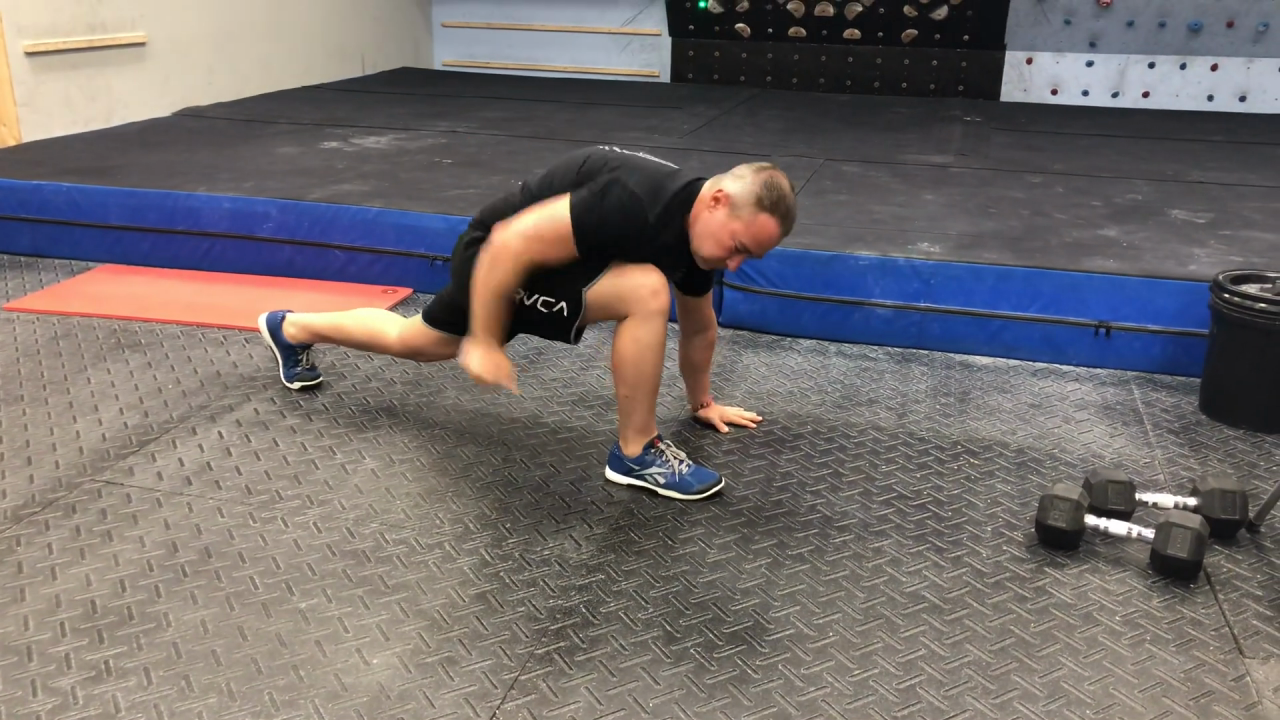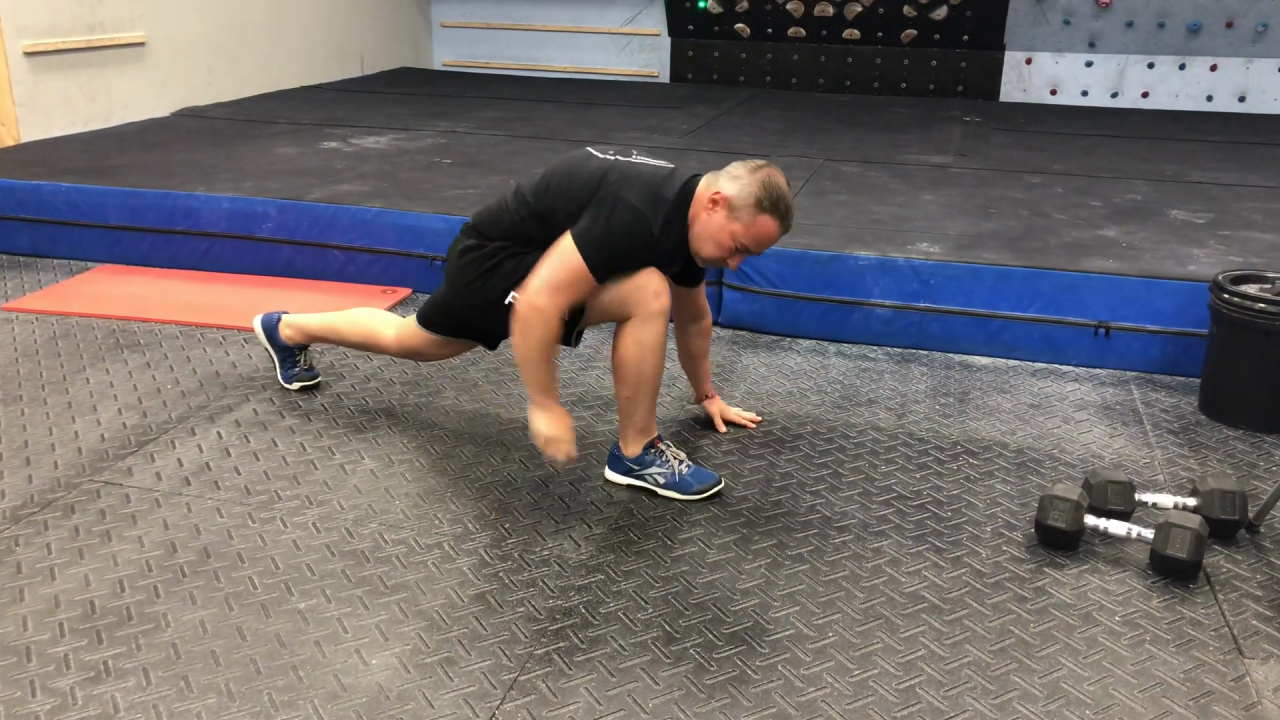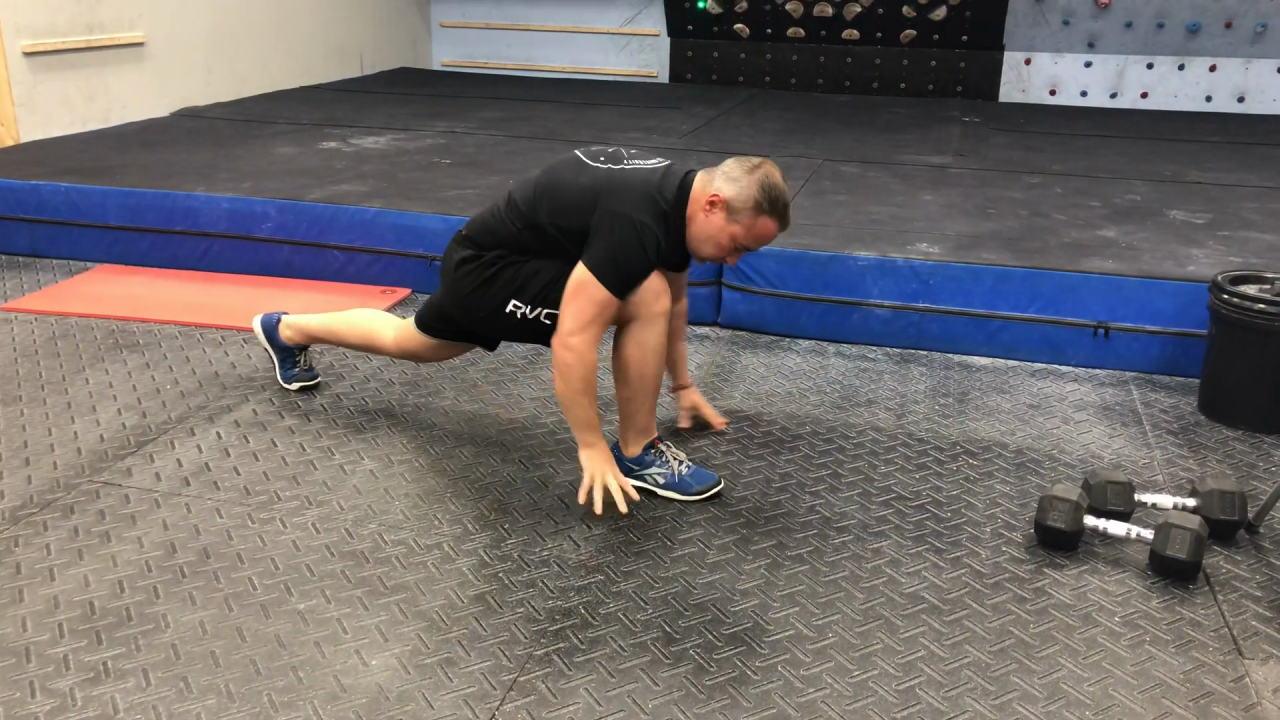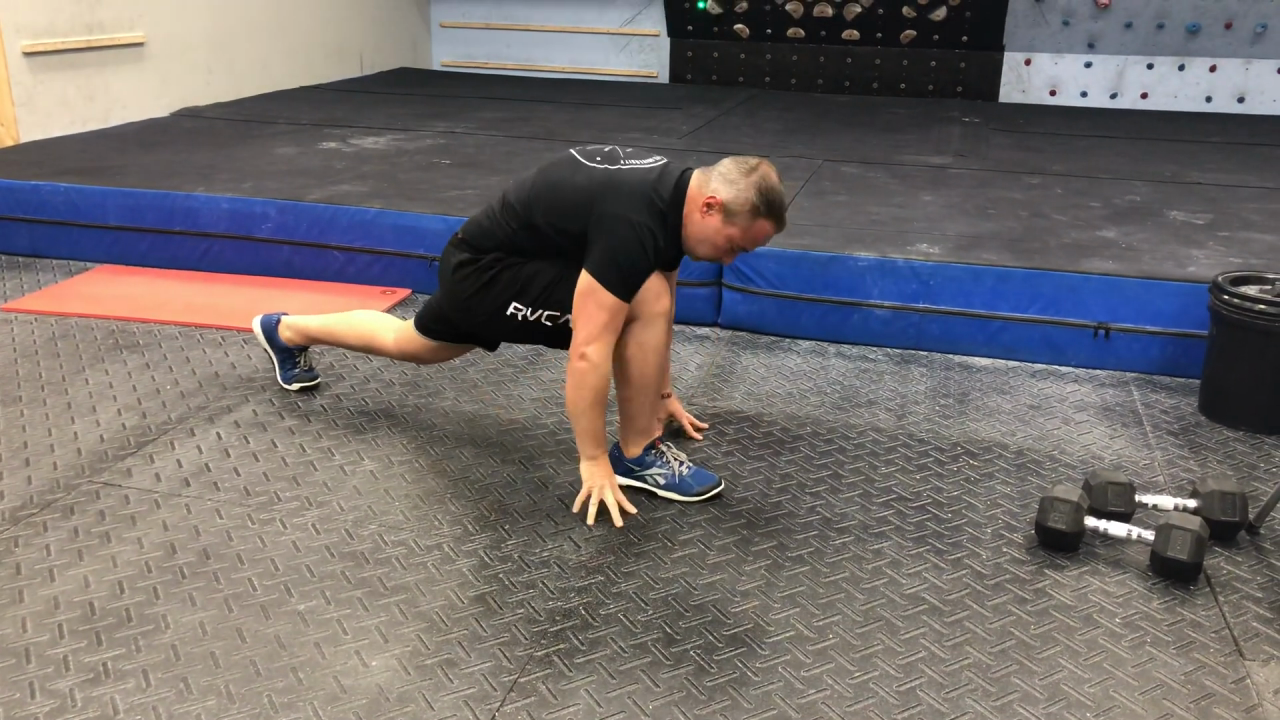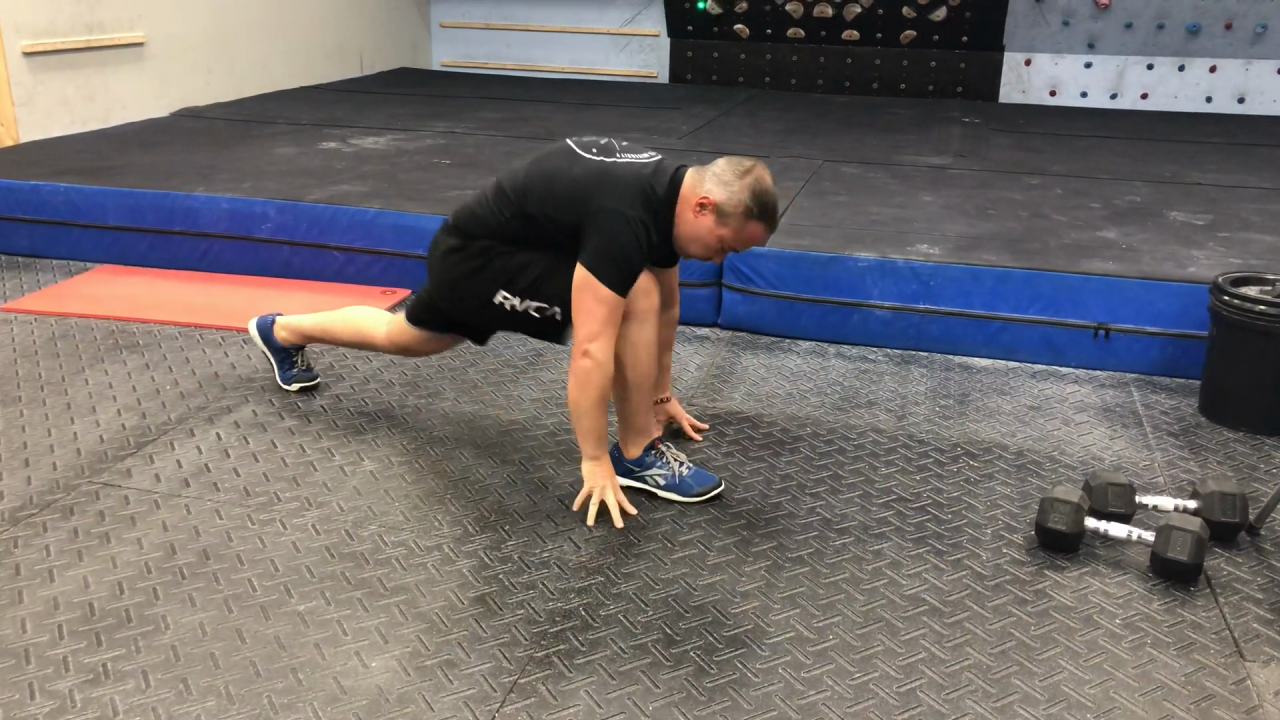
dt=0.1s
person 1, frame 1
left shoulder: (694, 229)
right shoulder: (637, 201)
left elbow: (698, 325)
right elbow: (511, 242)
left wrist: (703, 399)
right wrist: (484, 340)
left hip: (514, 268)
right hip: (495, 262)
left knee: (413, 341)
right knee: (646, 293)
left ankle: (291, 328)
right ankle: (635, 453)
person 1, frame 2
left shoulder: (692, 228)
right shoulder: (637, 213)
left elbow: (693, 316)
right elbow: (539, 301)
left wrist: (705, 394)
right wrist: (546, 408)
left hip: (494, 278)
right hip: (490, 263)
left knee: (409, 340)
right knee: (646, 295)
left ankle: (287, 329)
right ankle: (635, 452)
person 1, frame 3
left shoulder: (677, 198)
right shoulder: (637, 218)
left elbow: (679, 302)
right elbow: (571, 339)
left wrist: (681, 385)
right wrist: (592, 447)
left hip: (489, 261)
right hip: (484, 269)
left knee: (411, 342)
right knee: (647, 298)
left ankle: (286, 329)
right ankle: (637, 453)
person 1, frame 4
left shoulder: (673, 196)
right shoulder: (636, 220)
right elbow: (588, 349)
left wrist: (662, 393)
right wrist: (593, 460)
left hip: (484, 262)
right hip: (482, 274)
left knee: (412, 343)
right knee: (648, 299)
left ankle: (286, 331)
right ankle: (636, 454)
person 1, frame 5
left shoulder: (668, 193)
right shoulder: (627, 214)
left elbow: (666, 303)
right elbow: (590, 347)
left wrist: (660, 395)
right wrist: (594, 460)
left hip: (469, 250)
right hip: (474, 257)
left knee: (404, 337)
right knee: (633, 299)
left ankle: (281, 331)
right ankle: (636, 455)
